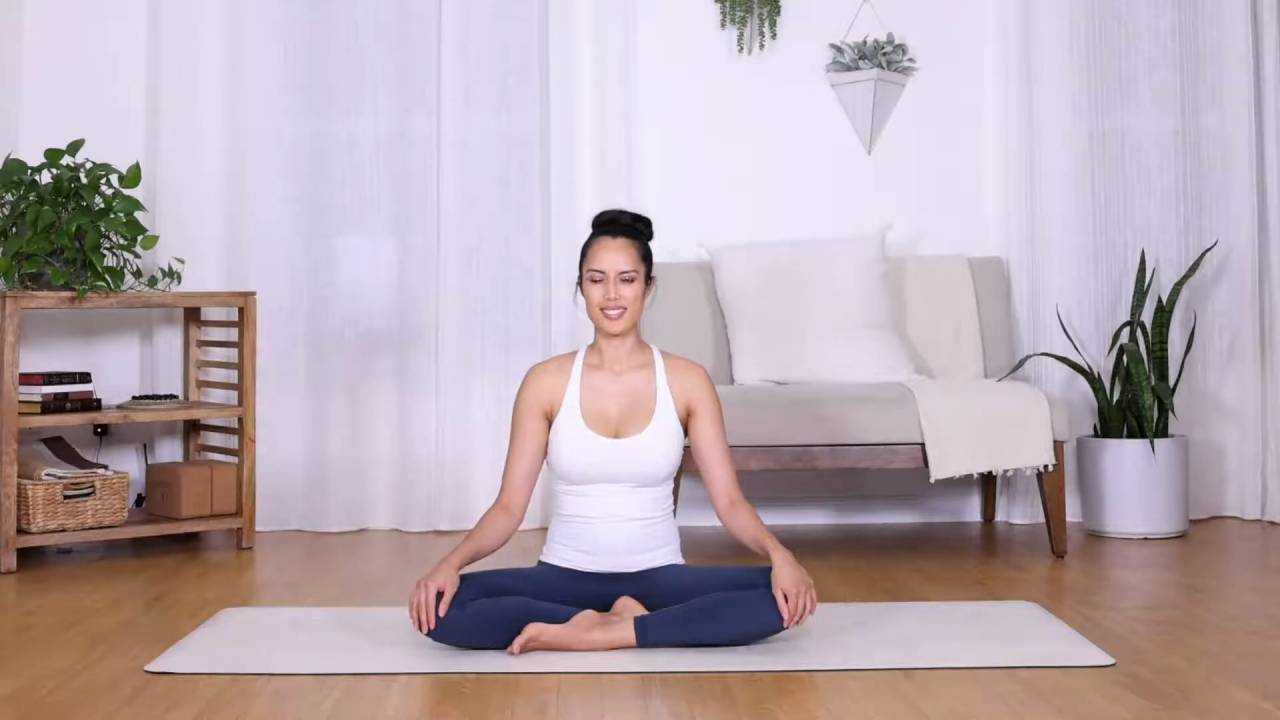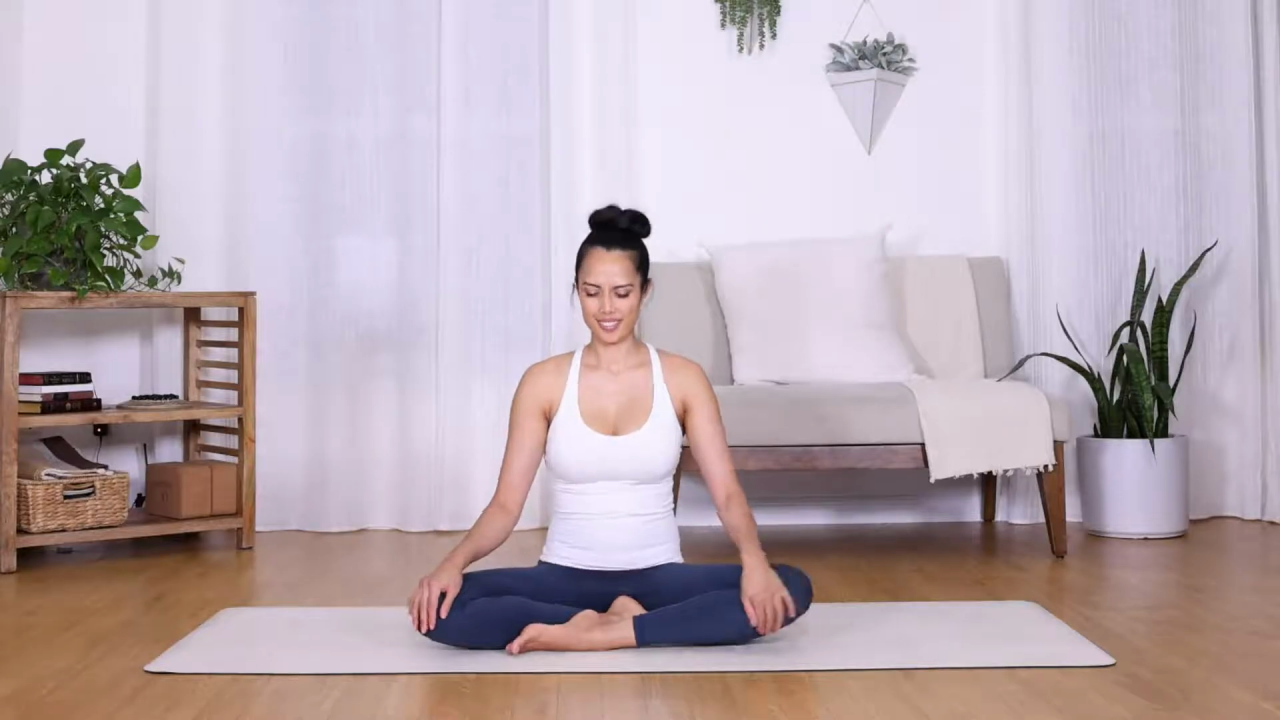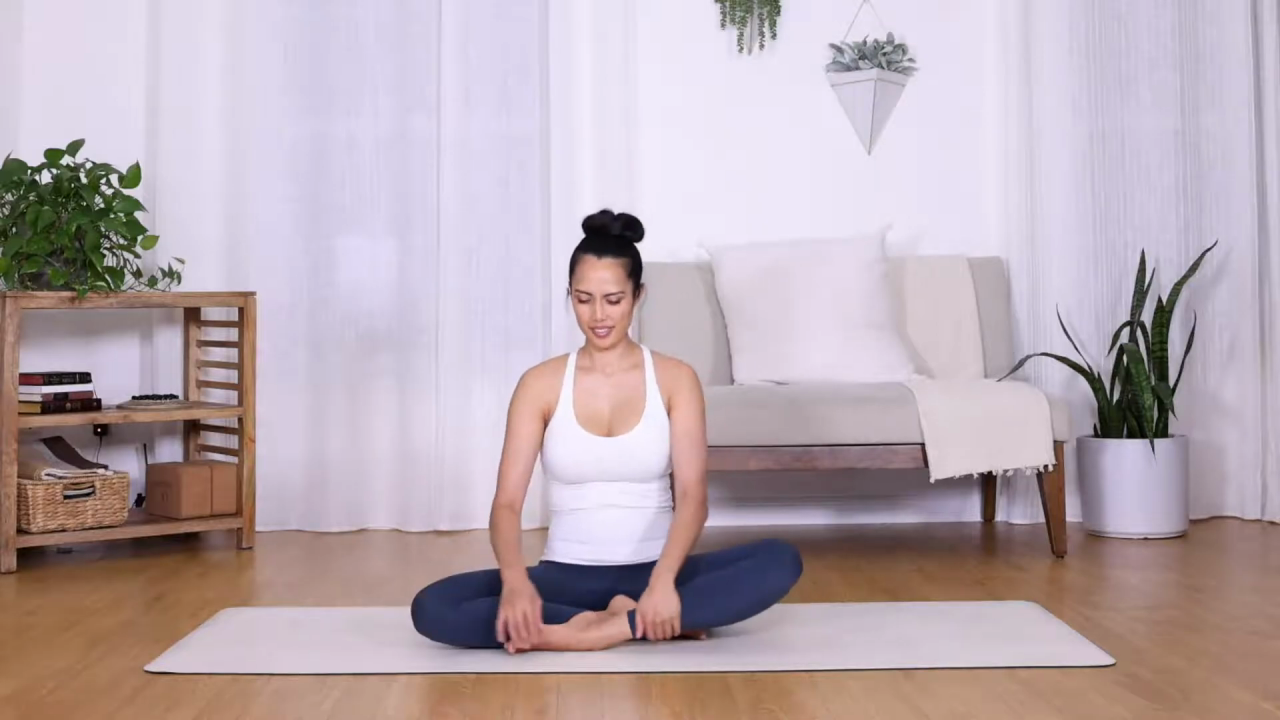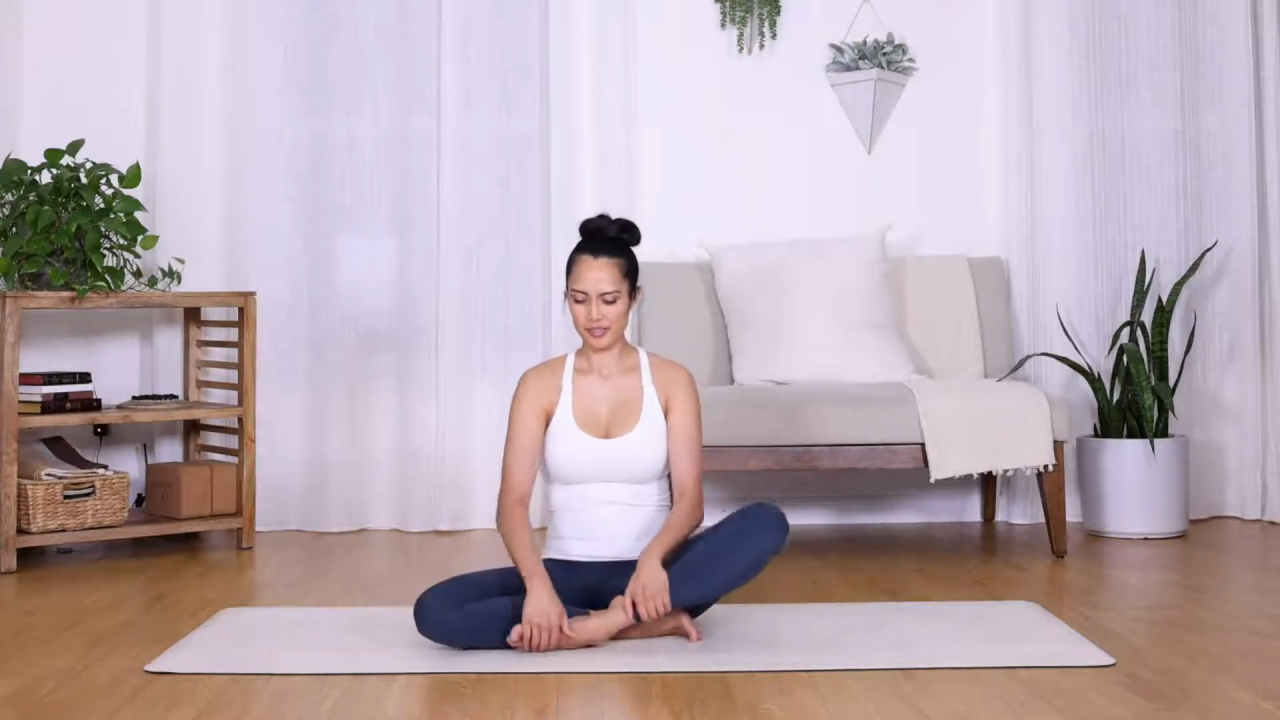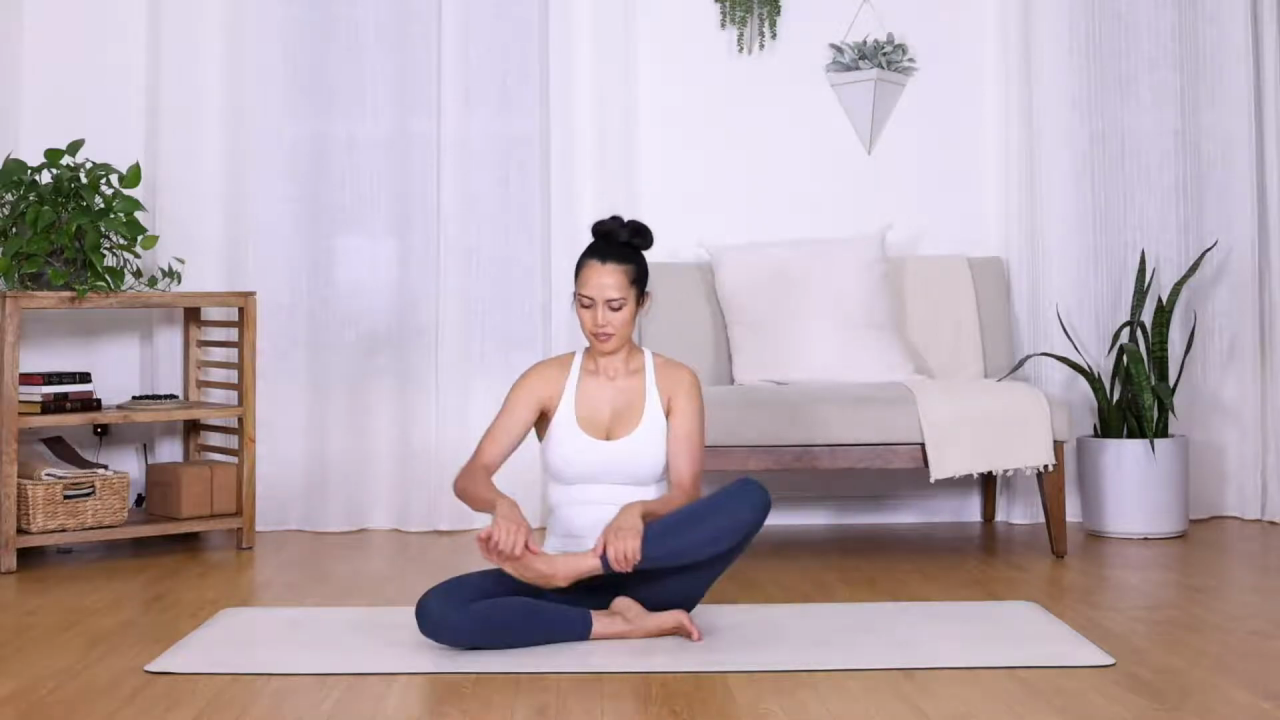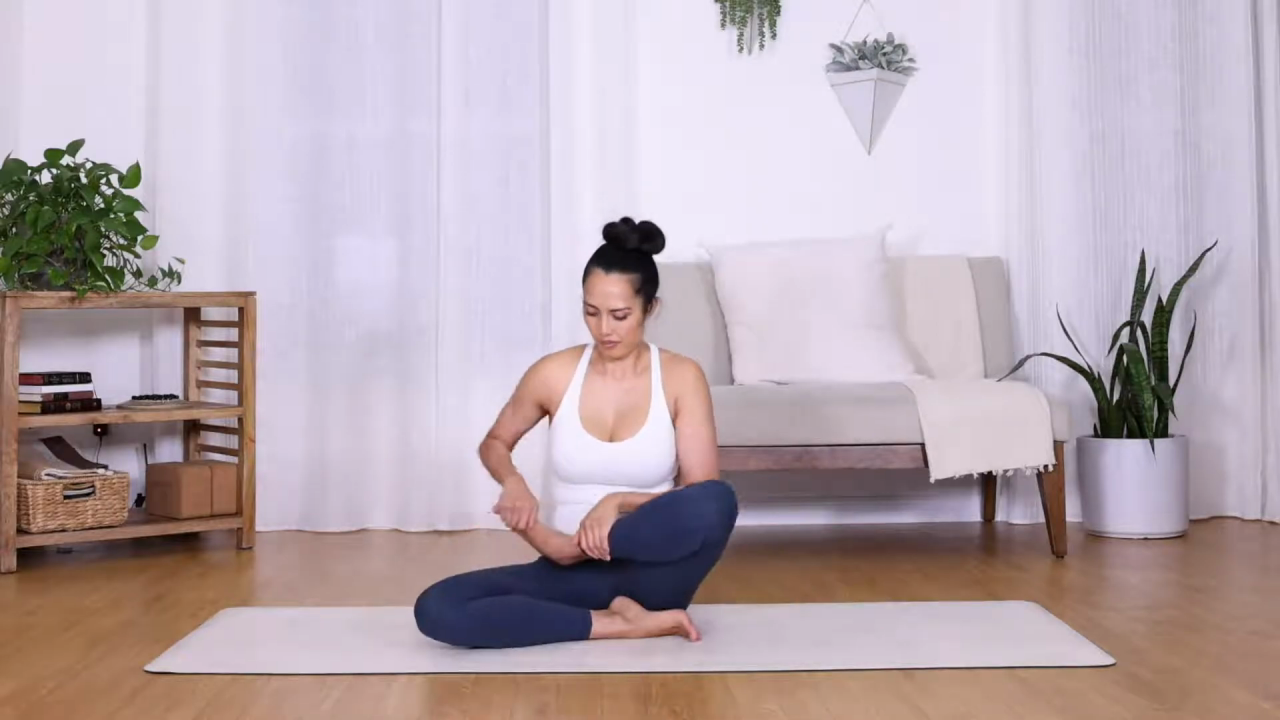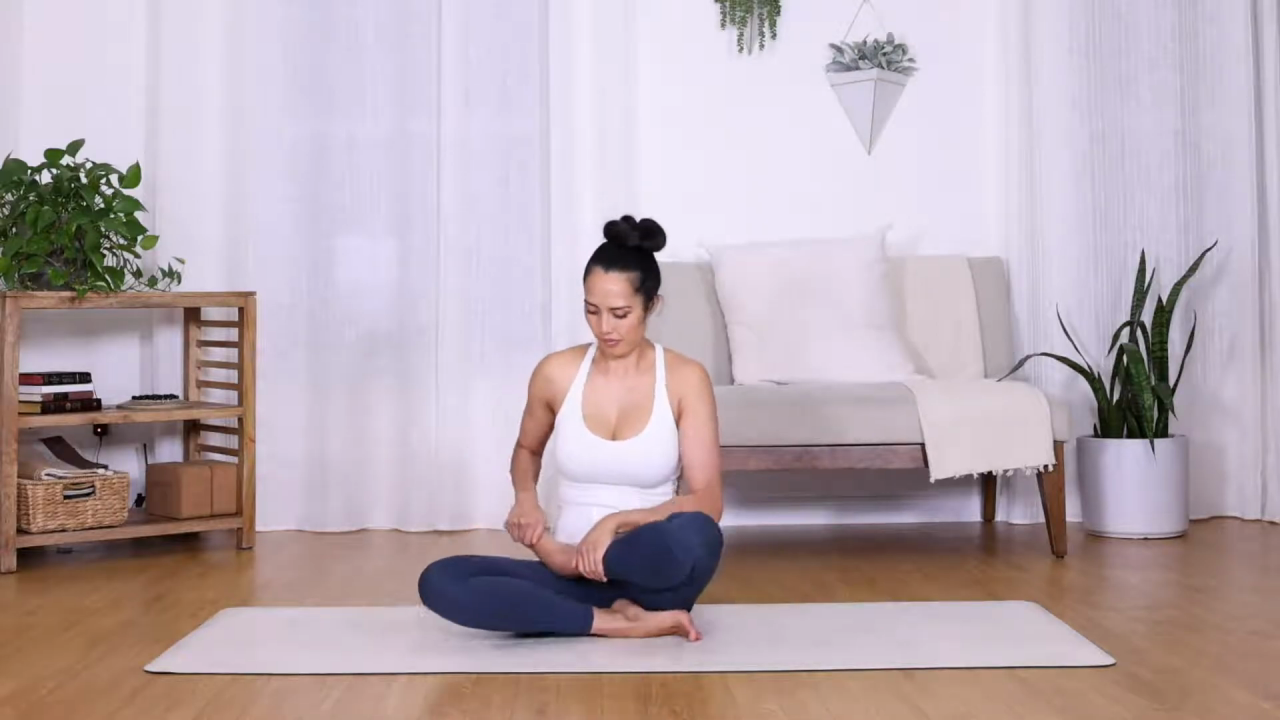
dt=0.3s
person 1, frame 1
left shoulder: (687, 381)
right shoulder: (546, 381)
left elbow: (729, 500)
right elbow: (509, 505)
left wrist: (779, 554)
right wrist: (450, 562)
left hip: (657, 576)
right hip: (566, 576)
left knee: (785, 598)
right knee: (439, 608)
left ankle: (592, 632)
right ankle: (626, 624)
person 1, frame 2
left shoulder: (684, 379)
right shoulder: (544, 381)
left elbow: (728, 492)
right elbow: (506, 503)
left wrist: (755, 558)
right wrist: (454, 562)
left hip: (656, 576)
right hip: (566, 576)
left knee: (787, 588)
right knee: (438, 610)
left ankle: (607, 632)
right ankle: (646, 624)
person 1, frame 3
left shoulder: (675, 379)
right shoulder: (540, 384)
left elbow: (692, 496)
right elbow: (507, 501)
left wrist: (662, 580)
right wrist: (514, 580)
left hip: (655, 573)
right hip: (567, 575)
left knee: (780, 562)
right knee: (431, 608)
left ankle: (606, 629)
right ankle: (634, 624)
person 1, frame 4
left shoulder: (672, 381)
right shoulder: (540, 384)
left elbow: (689, 499)
right elbow: (512, 500)
left wrist: (653, 559)
right wrist: (538, 584)
left hip: (651, 571)
right hip: (567, 574)
left knee: (767, 523)
right knee: (434, 611)
left ankle: (607, 621)
right ankle: (638, 621)
person 1, frame 5
left shoulder: (675, 381)
right shoulder: (547, 380)
left elbow: (686, 496)
right elbow: (469, 478)
left wrist: (638, 513)
right wrist: (503, 506)
left hip: (652, 576)
right hip: (564, 577)
left knee: (749, 497)
right knee: (436, 612)
left ankle: (566, 566)
right ankle: (617, 623)
person 1, frame 6
left shoulder: (681, 378)
right shoulder: (553, 374)
left elbow: (704, 494)
right elbow: (494, 444)
left wrist: (620, 501)
right wrist: (513, 482)
left hip: (648, 576)
right hip: (569, 576)
left knee: (716, 500)
right knee: (436, 610)
right ankle: (618, 624)
person 1, frame 7
left shoulder: (686, 379)
right shoulder: (555, 373)
left elbow: (707, 502)
right elbow: (526, 451)
left wrist: (617, 522)
right wrist: (526, 497)
left hip: (651, 575)
right hip: (567, 570)
left knee: (694, 536)
right knee: (439, 583)
right ankle: (617, 623)
